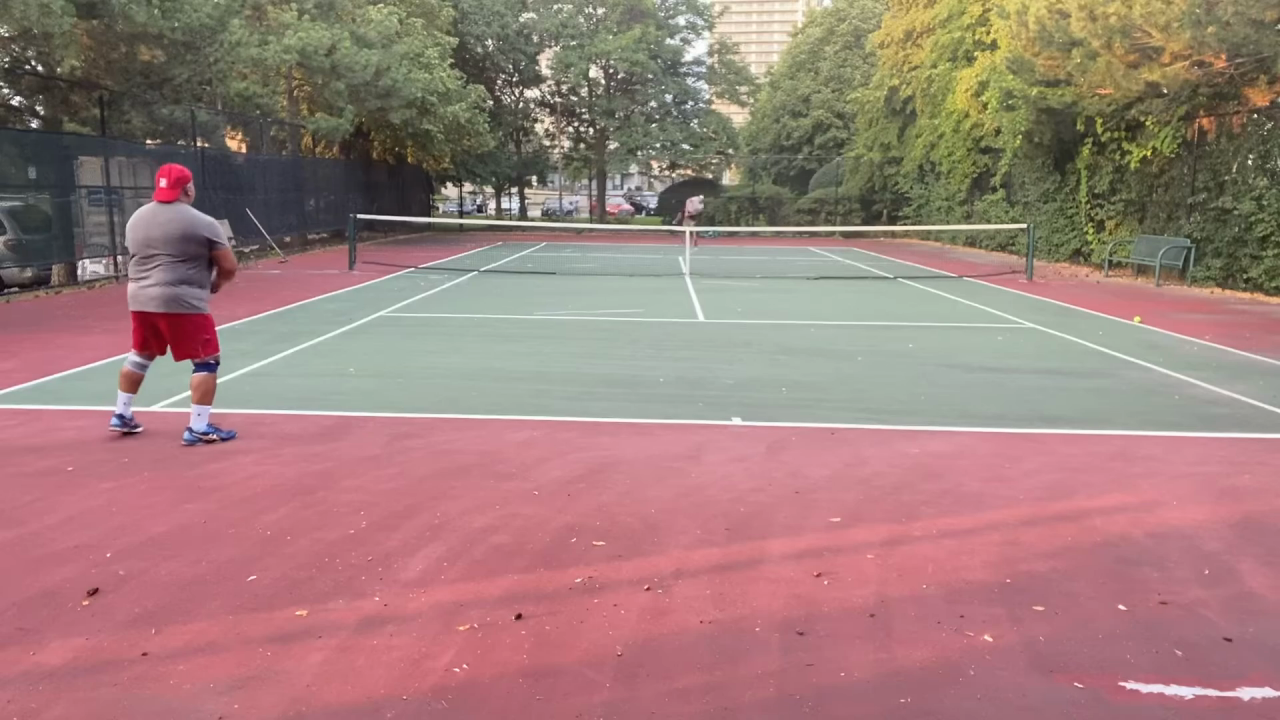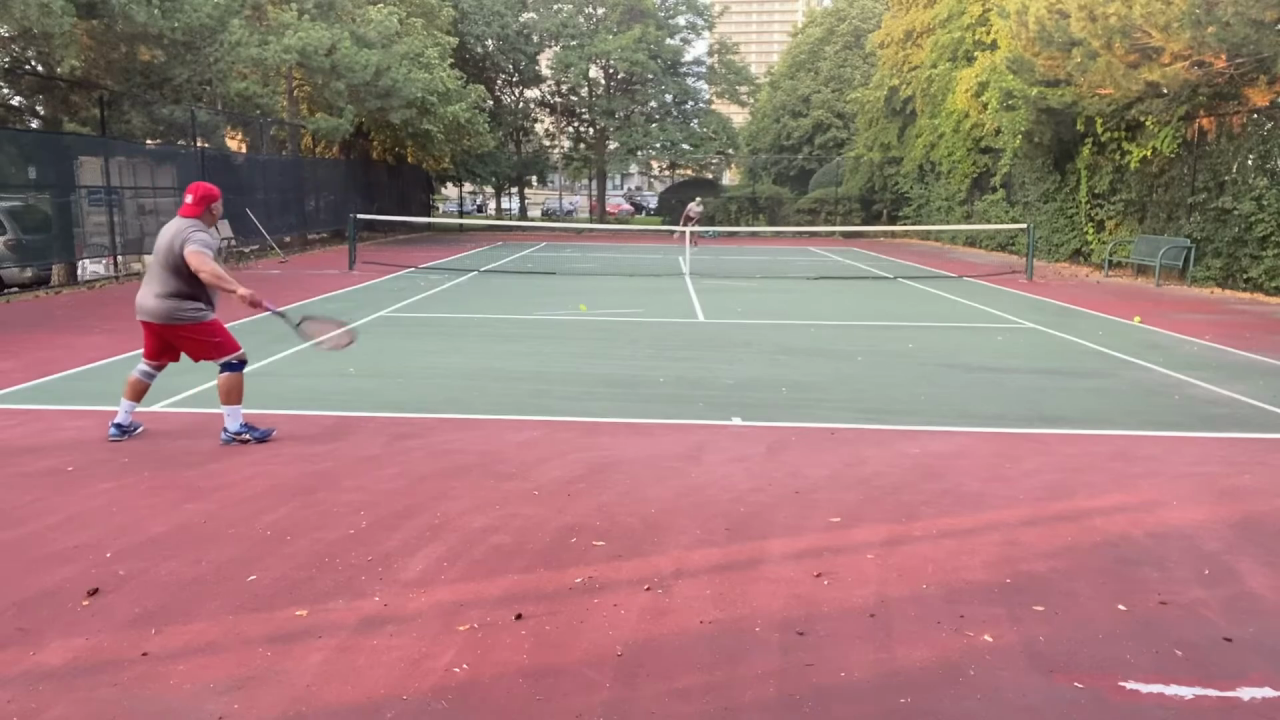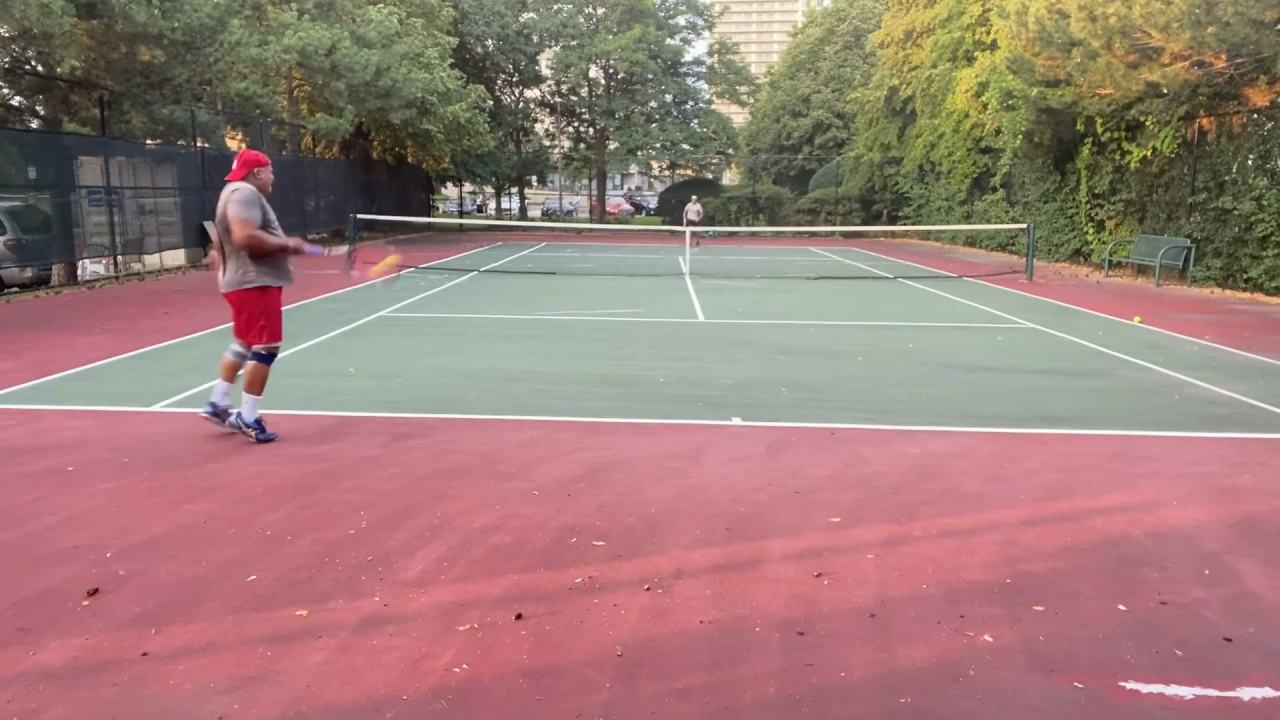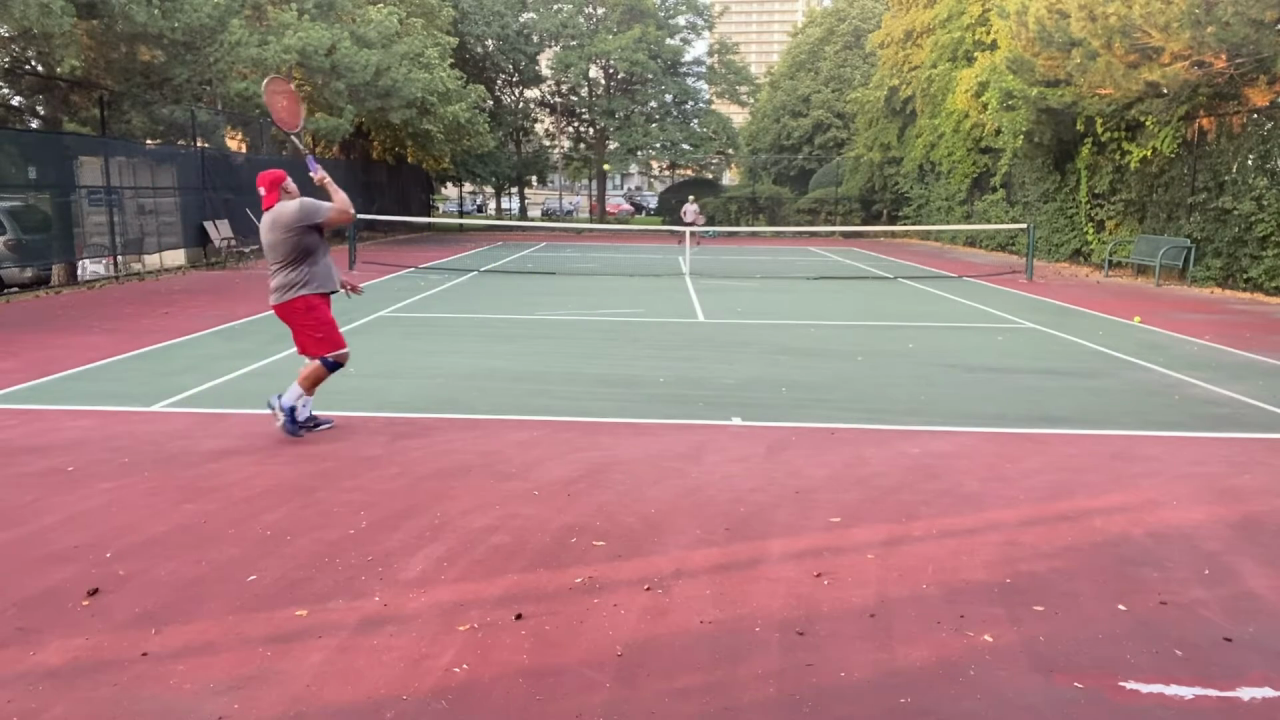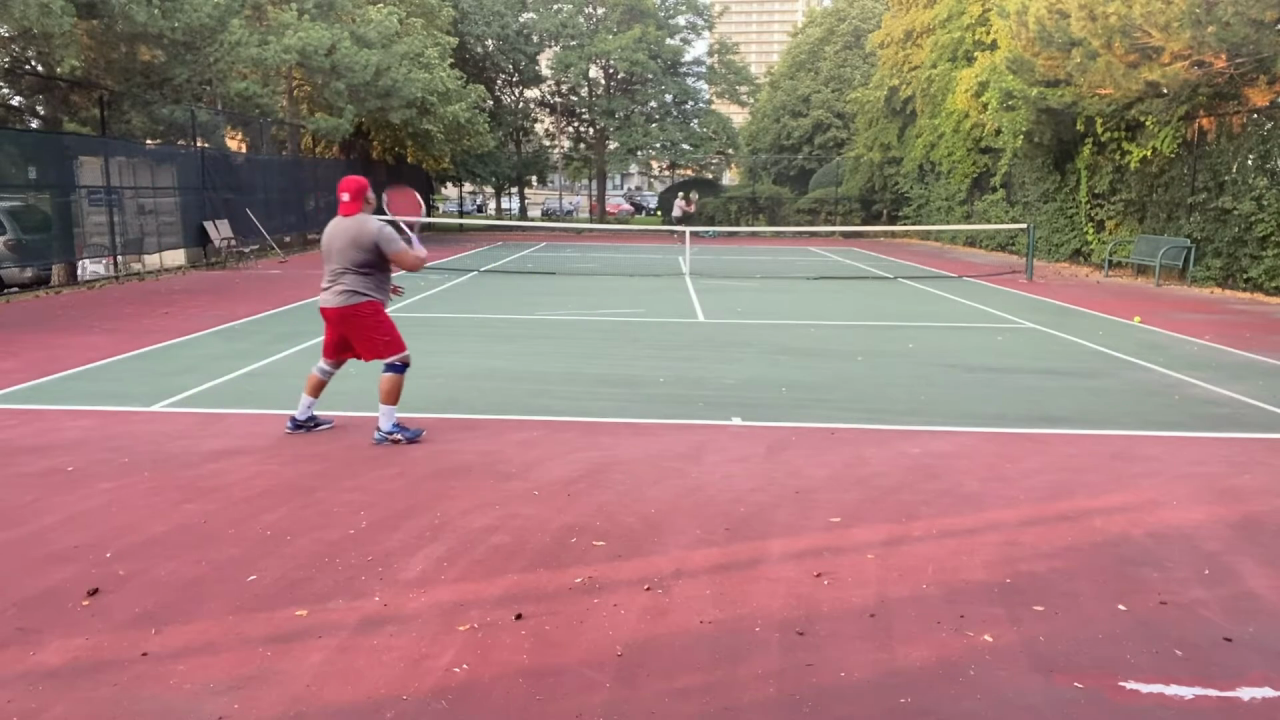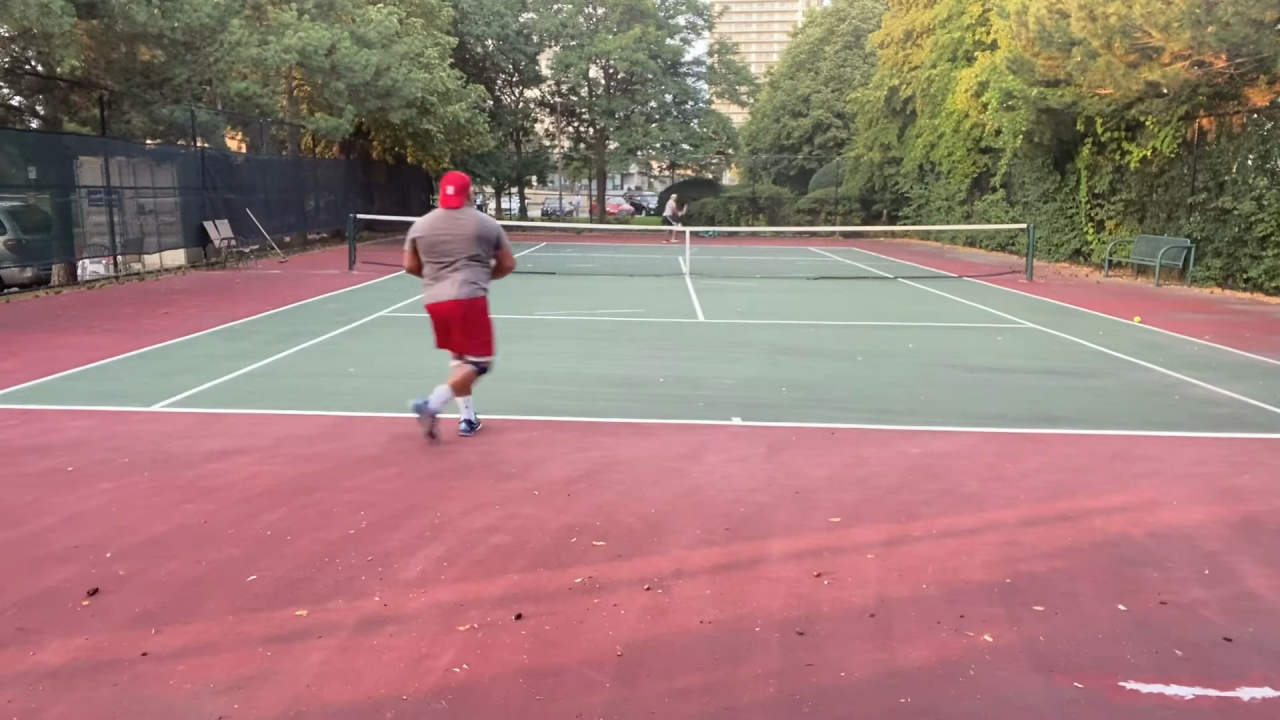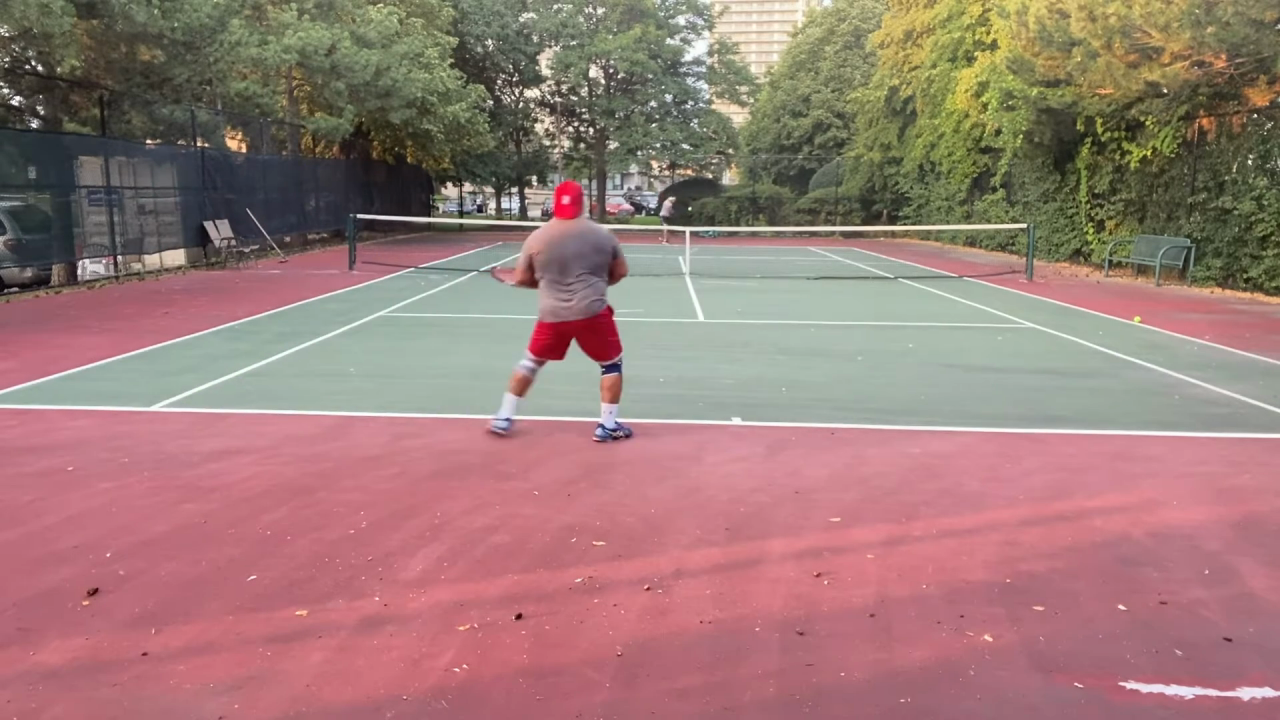
dt=0.4s
person 1, frame 1
left shoulder: (136, 218)
right shoulder: (203, 224)
right elbow: (229, 267)
right wrist: (215, 285)
left hip: (141, 299)
right hip: (182, 303)
left knee: (140, 355)
right knee: (206, 362)
left ankle: (121, 415)
right ankle: (199, 428)
person 1, frame 2
left shoulder: (175, 225)
right shoulder: (198, 236)
right elbow: (204, 267)
right wrist: (239, 290)
left hip: (150, 309)
right hip: (183, 313)
left knee: (151, 363)
right knee: (233, 361)
left ankle: (120, 422)
right ankle: (234, 428)
person 1, frame 3
left shoulder: (237, 193)
right shoulder: (244, 193)
left elbow: (220, 244)
right elbow: (244, 236)
right wrist: (286, 244)
left hip: (243, 284)
right hip: (255, 284)
left knee: (243, 344)
right knee: (264, 349)
left ankle: (218, 404)
right ankle: (247, 417)
person 1, frame 4
left shoulder: (271, 219)
right shoulder: (298, 208)
right elbow: (347, 214)
left wrist: (338, 279)
right wrist: (328, 183)
left hip: (305, 295)
right hip: (301, 299)
left knee: (321, 354)
right knee: (336, 355)
left ankle: (301, 415)
right ankle: (287, 403)
person 1, frame 5
left shoulder: (333, 227)
right shoulder: (376, 229)
right elbow: (412, 263)
left wrist: (380, 283)
right wrist: (421, 253)
left hip: (332, 303)
right hip: (357, 306)
left knee: (331, 360)
right knee: (398, 360)
left ankle: (300, 417)
right ankle: (387, 427)
person 1, frame 6
left shoulder: (420, 225)
right shoulder: (487, 224)
left elbow: (410, 266)
right elbow: (508, 265)
left hip: (435, 300)
right hip: (468, 299)
left knee: (460, 356)
right knee: (479, 362)
left ankle: (467, 418)
right ankle: (430, 404)
person 1, frame 7
left shoulder: (537, 238)
right shoulder: (603, 234)
left elbow: (520, 279)
right elbow: (620, 272)
left hip: (553, 315)
right hip: (592, 312)
left knee: (532, 360)
right knee: (612, 364)
left ankle: (503, 418)
right ankle: (608, 425)
